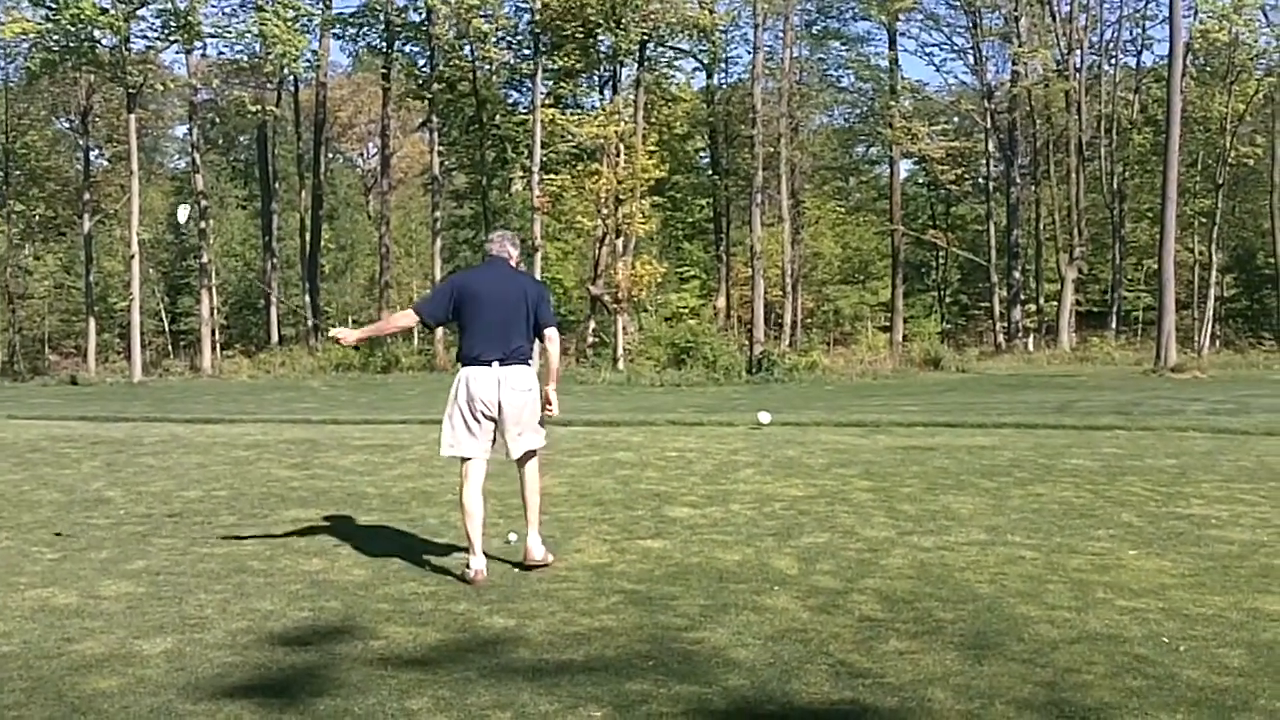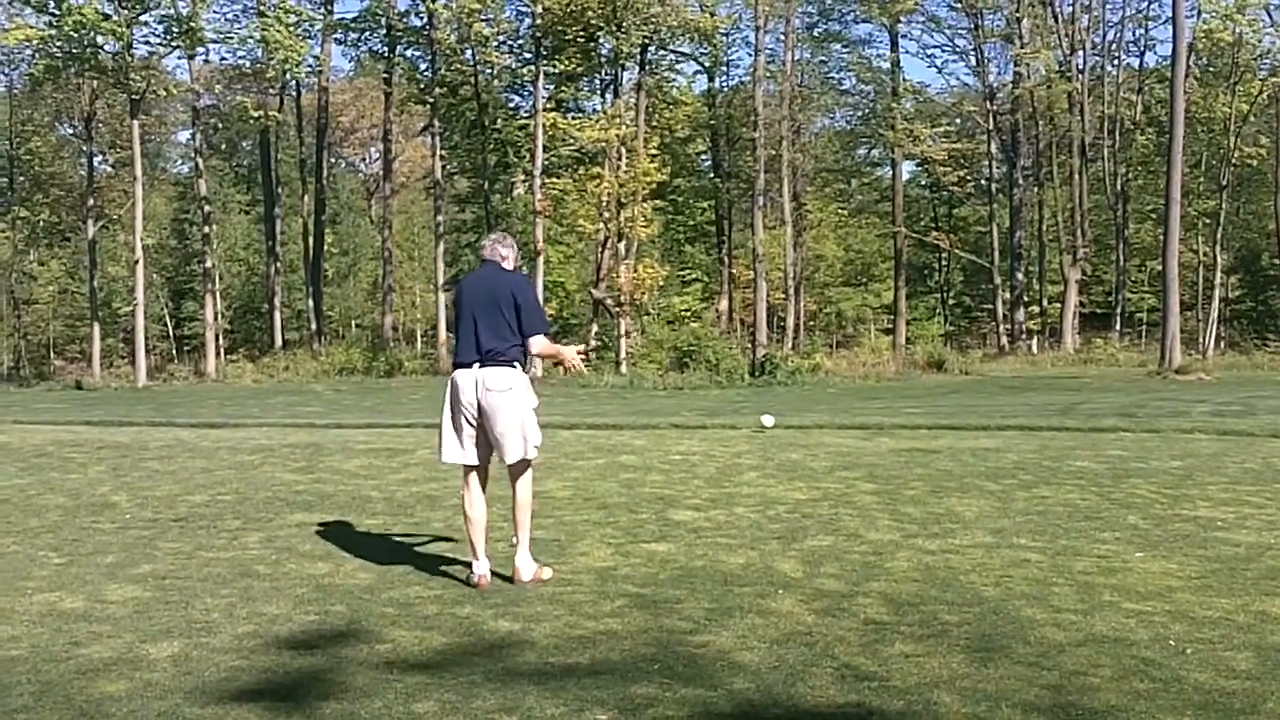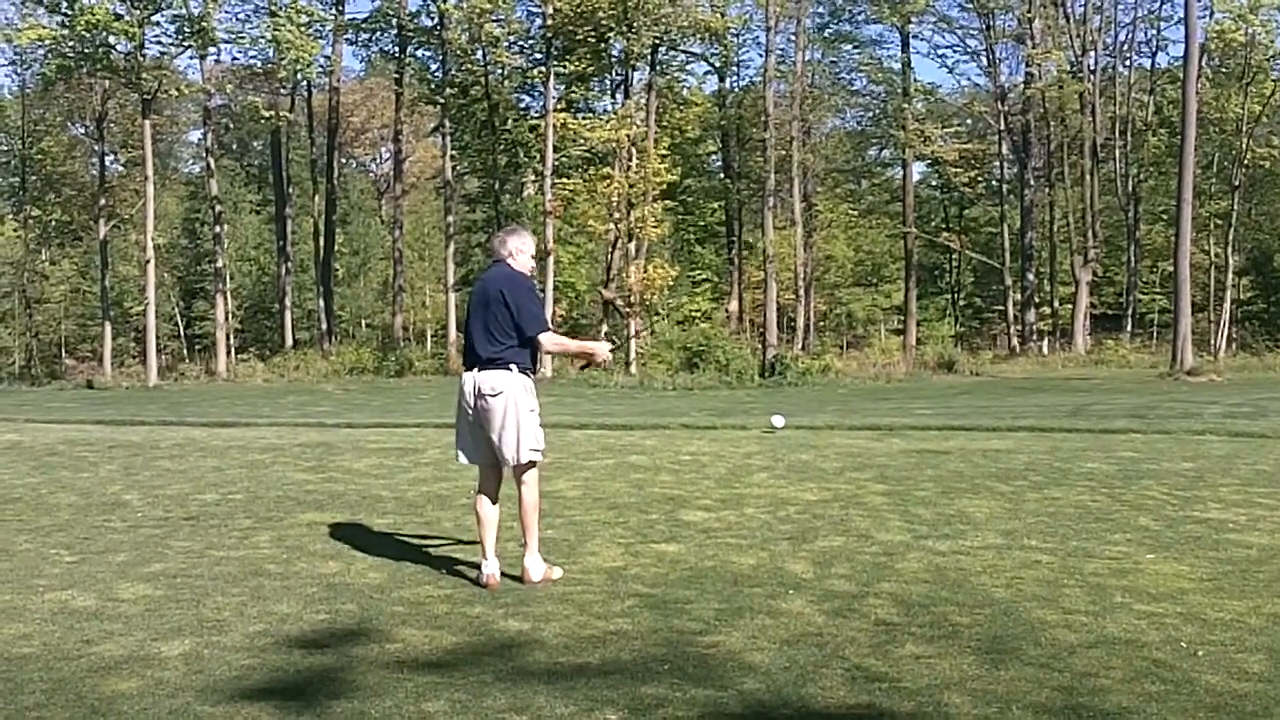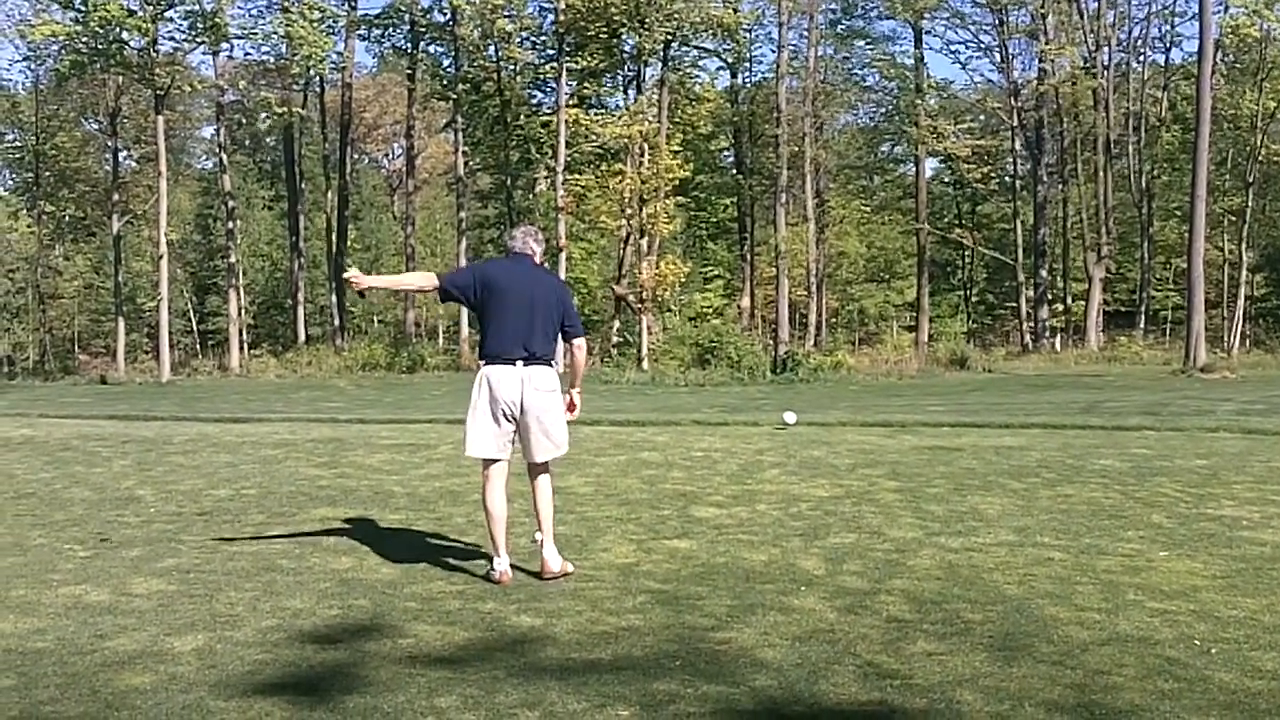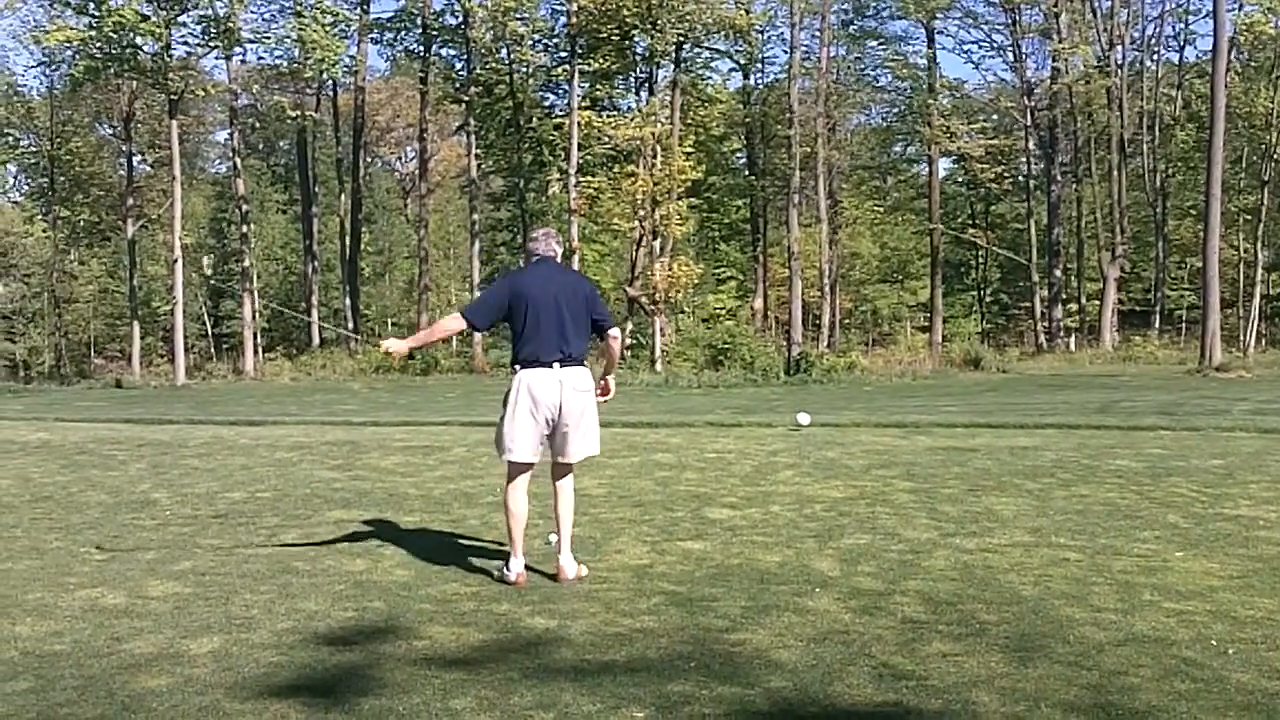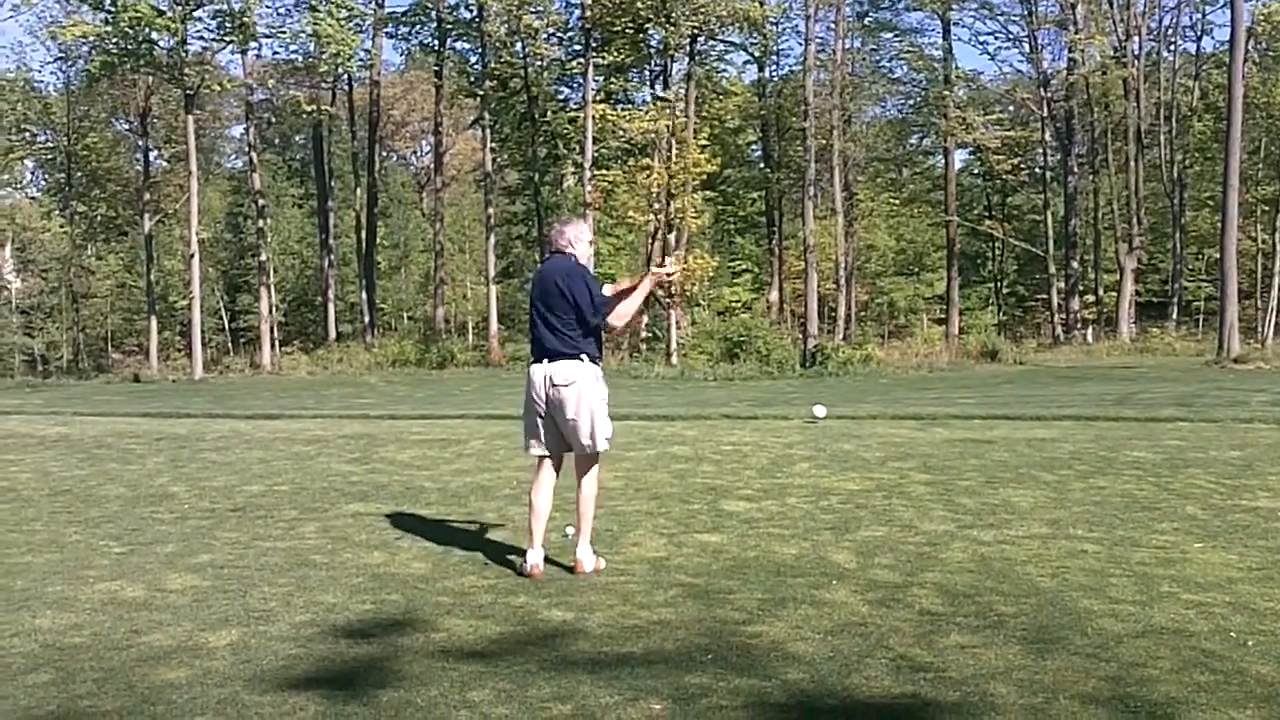
dt=0.5s
person 1, frame 1
left shoulder: (462, 281)
right shoulder: (531, 286)
left elbow: (410, 318)
right elbow: (551, 339)
left wrist: (359, 334)
right wrist: (549, 387)
left hip: (474, 380)
right hip: (517, 379)
left knee: (472, 475)
right knee: (528, 459)
left ankle: (475, 560)
right ankle: (534, 544)
person 1, frame 2
left shoulder: (464, 287)
right shoulder: (518, 284)
right elbow: (535, 345)
left wrist: (557, 353)
right wrist: (563, 353)
left hip: (464, 381)
right hip: (505, 381)
left knee: (473, 478)
right knee: (520, 473)
left ankle: (479, 566)
right ankle: (523, 562)
person 1, frame 3
left shoulder: (485, 282)
right shoulder: (517, 283)
right elbow: (546, 341)
left wrist: (581, 347)
right wrist: (590, 349)
left hip: (476, 383)
right hip: (508, 382)
left knee: (488, 478)
right knee: (527, 475)
left ankle: (489, 565)
right ankle: (533, 562)
person 1, frame 4
left shoulder: (488, 272)
right shoulder: (556, 285)
left elbow: (428, 281)
right elbow: (578, 345)
left wrist: (371, 280)
right wrist: (575, 389)
left hip: (496, 378)
right hip: (540, 379)
left knee: (494, 474)
right knee: (540, 470)
left ankle: (500, 562)
right ankle: (550, 555)
person 1, frame 5
left shoulder: (514, 283)
right shoulder: (580, 283)
left elbow: (460, 322)
right elbow: (613, 336)
left wrist: (409, 343)
right wrist: (608, 374)
left hip: (532, 382)
right hip: (571, 382)
left knee: (517, 479)
right knee: (563, 474)
left ankle: (515, 564)
right ankle: (567, 561)
person 1, frame 6
left shoulder: (545, 274)
right shoulder: (573, 272)
left elbow: (601, 294)
right elbow: (614, 320)
left wrist: (644, 279)
right wrist: (648, 283)
left hip: (542, 374)
right hip: (576, 374)
left knee: (546, 468)
right knee: (587, 466)
left ankle: (534, 555)
right ankle: (583, 554)
